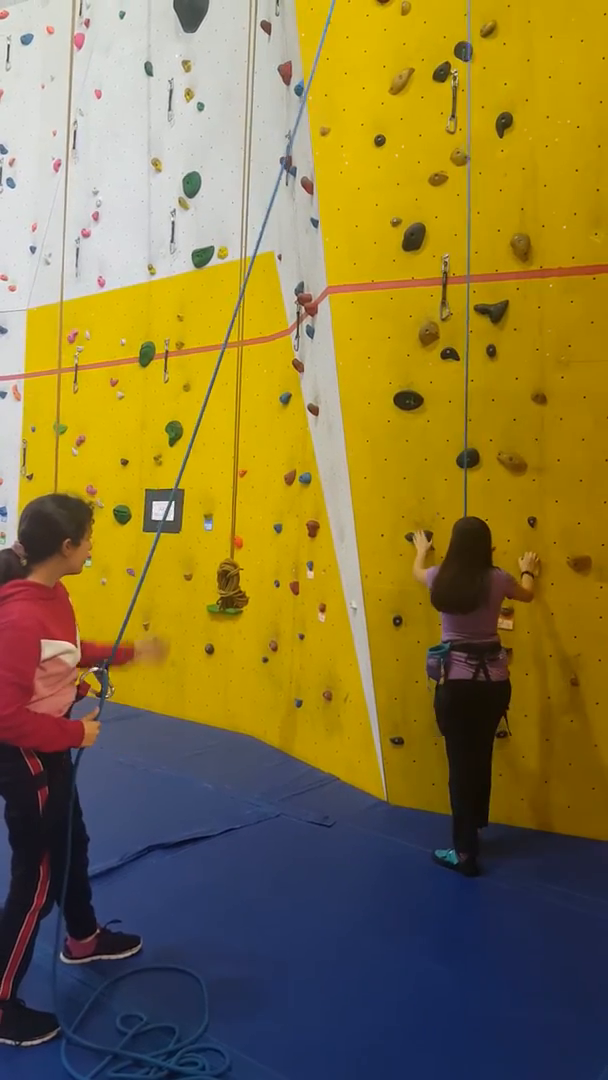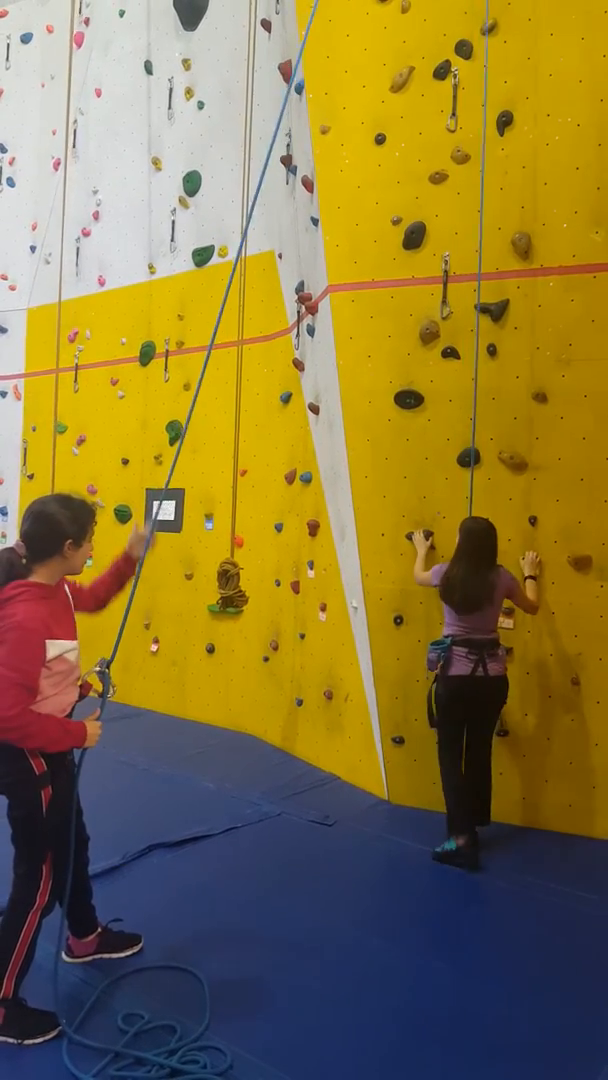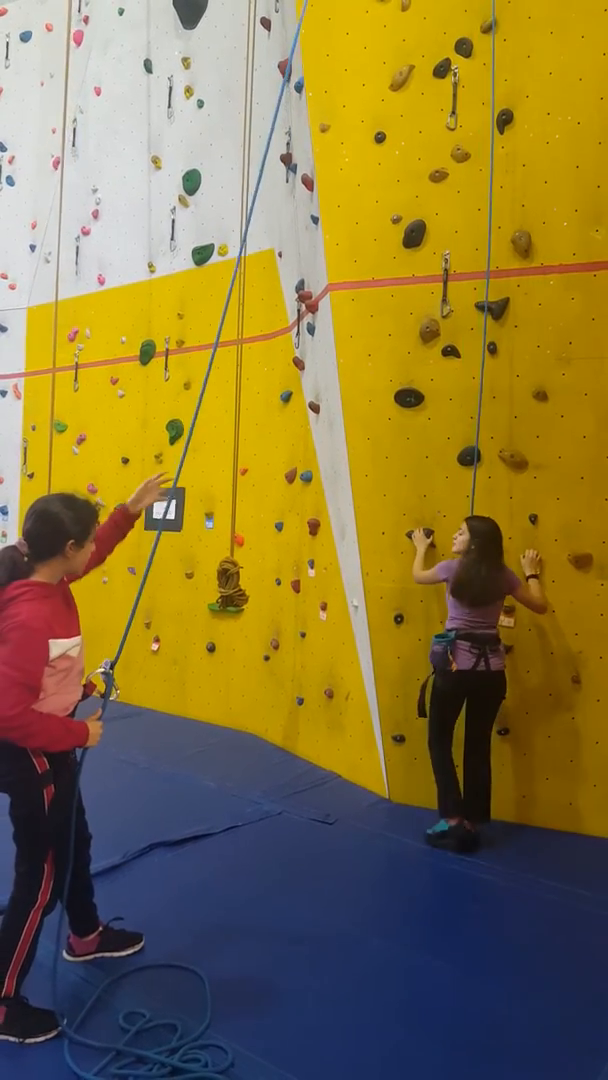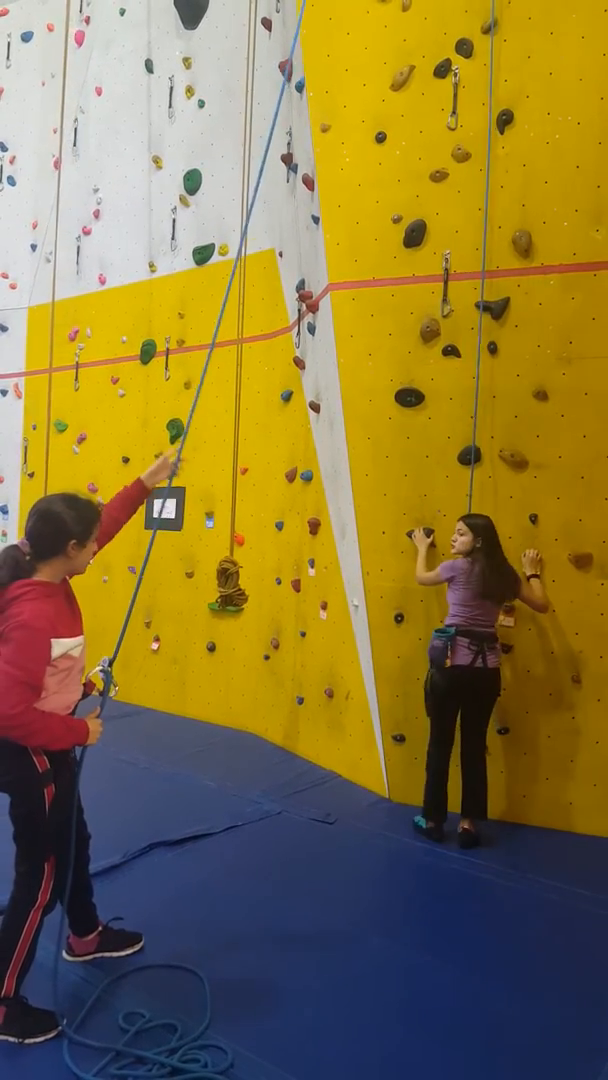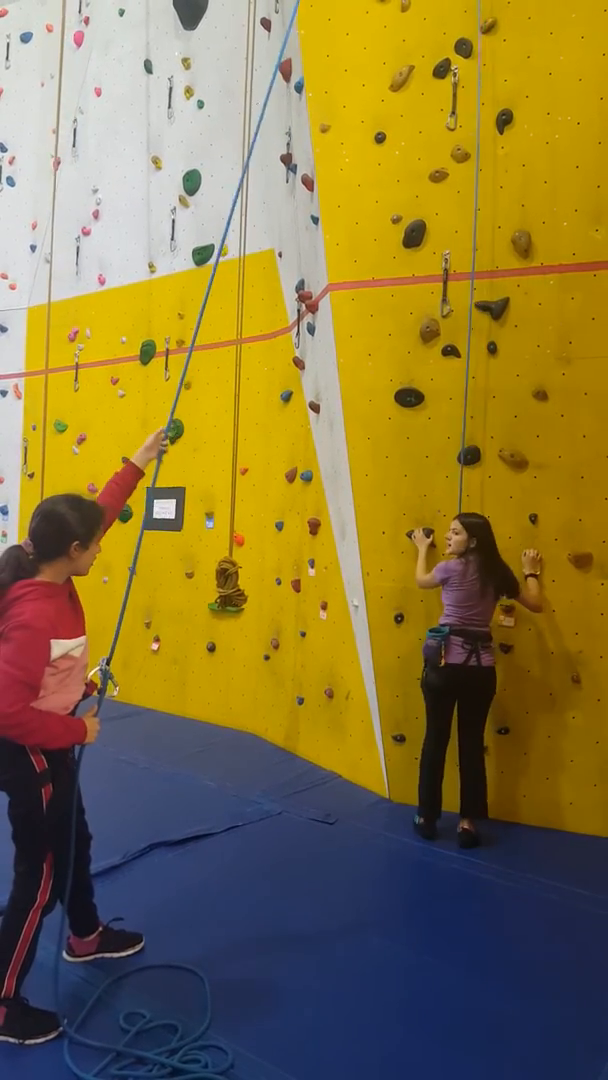
dt=0.2s
person 1, frame 1
left shoulder: (51, 593)
left wrist: (126, 652)
right wrist: (76, 734)
left hip: (48, 750)
left knee: (72, 844)
left ankle: (83, 937)
person 1, frame 2
left shoulder: (53, 588)
left elbow: (87, 600)
left wrist: (128, 561)
right wrist: (78, 734)
left hip: (47, 748)
left knee: (72, 844)
left ankle: (85, 936)
person 1, frame 3
left shoulder: (49, 582)
left elbow: (94, 555)
left wrist: (131, 512)
right wrist: (80, 733)
left hip: (49, 748)
left knee: (74, 843)
left ankle: (86, 935)
person 1, frame 4
left shoulder: (48, 580)
left elbow: (100, 528)
left wrist: (146, 484)
right wrist: (81, 732)
left hip: (48, 748)
left knee: (73, 843)
left ankle: (86, 935)
person 1, frame 5
left shoulder: (50, 579)
left elbow: (97, 512)
left wrist: (139, 463)
right wrist: (78, 729)
left knee: (74, 842)
left ankle: (86, 935)
person 2, frame 1
left shoulder: (440, 579)
right shoulder: (498, 579)
left elbow: (418, 572)
right elbow: (527, 594)
left wrist: (421, 549)
right wrist: (528, 570)
left hip: (456, 679)
right hip: (493, 679)
left knee: (460, 762)
right knee: (481, 757)
left ankle: (464, 851)
right ankle: (470, 835)
person 2, frame 2
left shoulder: (446, 574)
right shoulder: (501, 578)
left elbow: (418, 576)
right elbow: (532, 606)
left wrist: (421, 549)
right wrist: (530, 573)
left hip: (455, 674)
right hip: (492, 675)
left knee: (449, 755)
right knee: (480, 753)
left ankle: (461, 838)
right ankle: (471, 830)
person 2, frame 3
left shoulder: (453, 569)
right shoulder: (504, 576)
left elbow: (418, 575)
right elbow: (540, 605)
left wrist: (421, 547)
right wrist: (531, 572)
left hip: (455, 666)
right hip: (491, 669)
left knee: (439, 741)
right knee: (478, 748)
left ankle: (452, 819)
right ankle: (470, 824)
person 2, frame 4
left shoulder: (457, 567)
right shoulder: (505, 574)
left elbow: (421, 577)
right elbow: (542, 605)
left wrist: (422, 548)
right wrist: (532, 572)
left hip: (452, 662)
right hip: (487, 667)
left knee: (440, 742)
right knee: (474, 745)
left ankle: (432, 820)
right ankle: (469, 823)
person 2, frame 5
left shoulder: (451, 568)
right shoulder: (498, 573)
left elbow: (421, 580)
right elbow: (535, 604)
left wrist: (422, 549)
right wrist: (531, 571)
left hip: (446, 662)
right hip: (481, 666)
left knee: (435, 740)
right knee: (472, 744)
left ankle: (426, 818)
right ankle: (468, 823)
